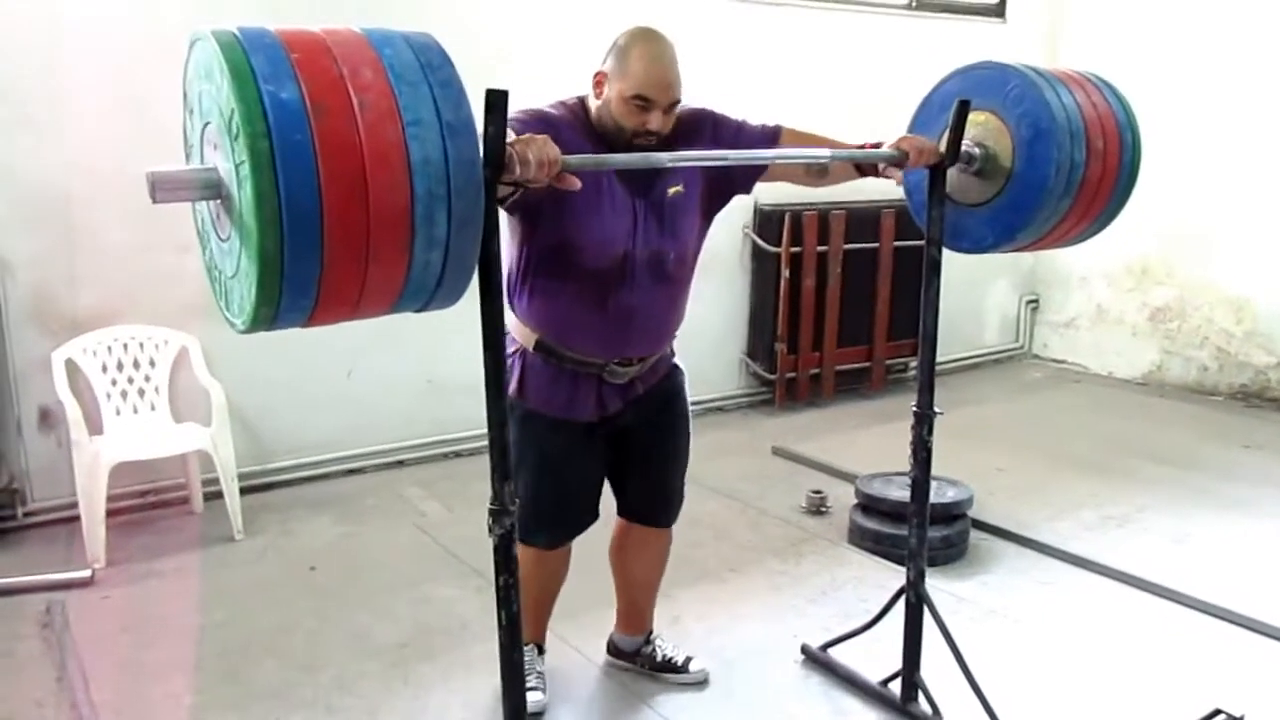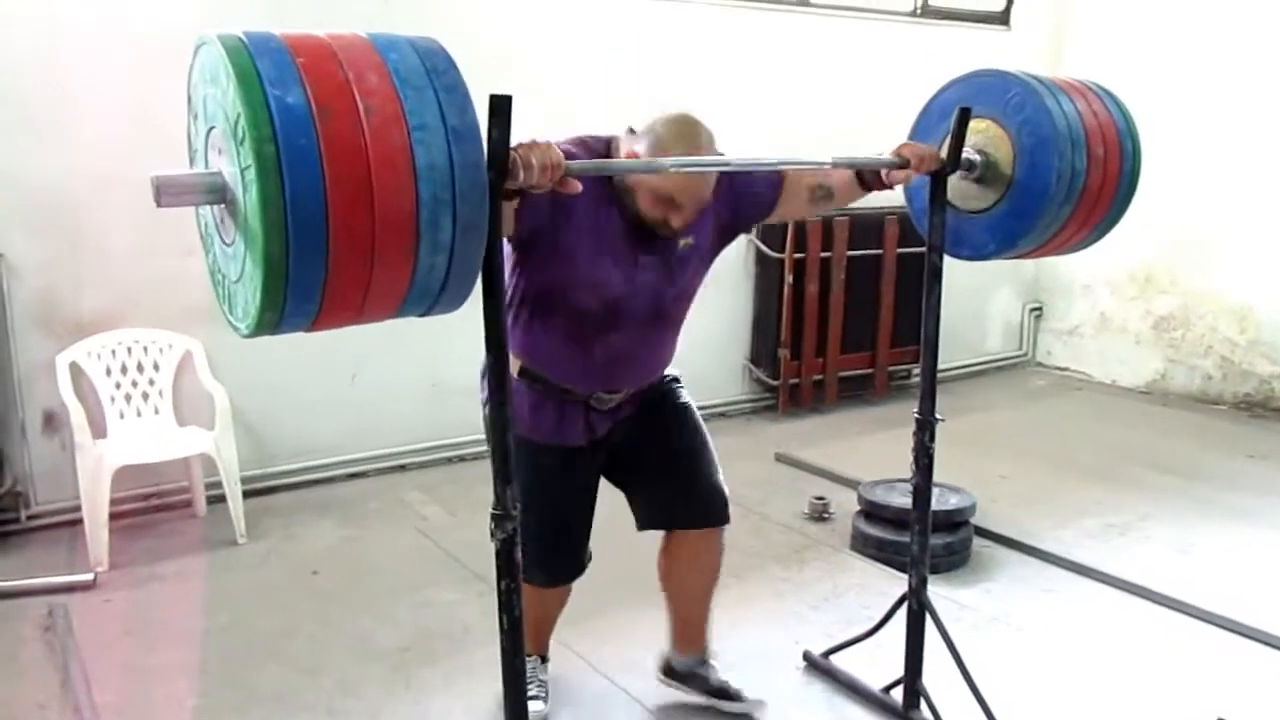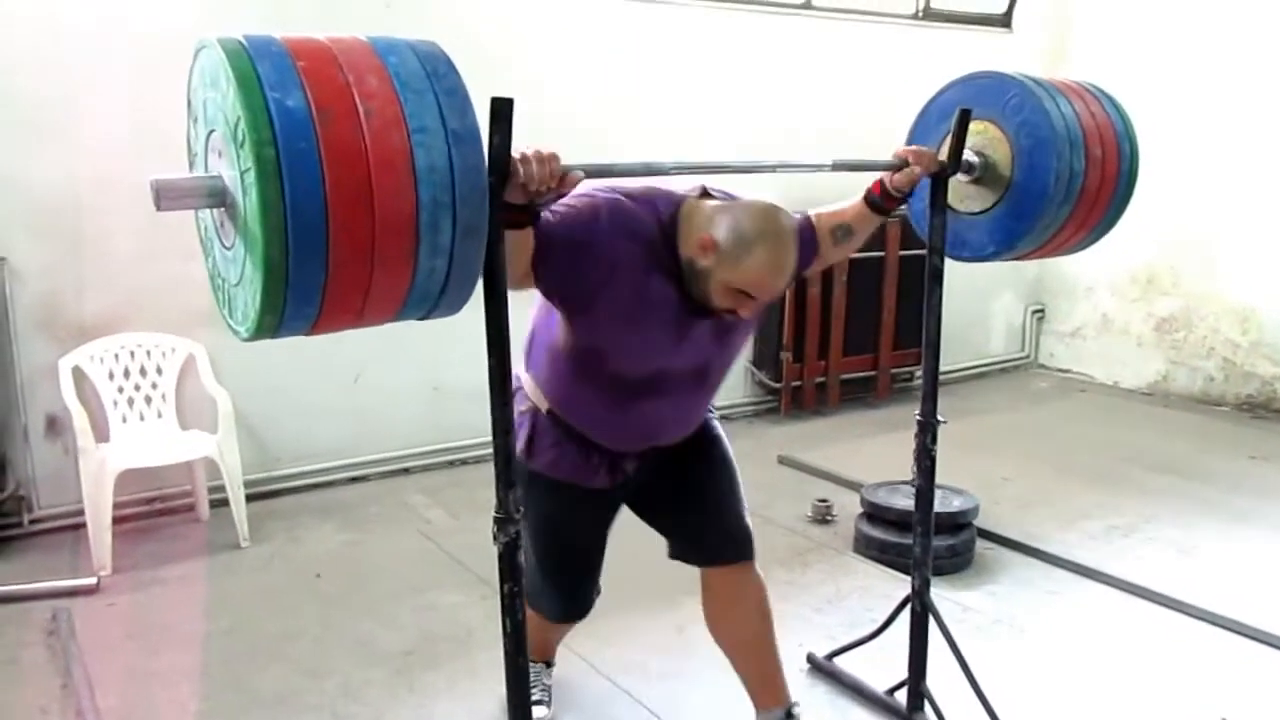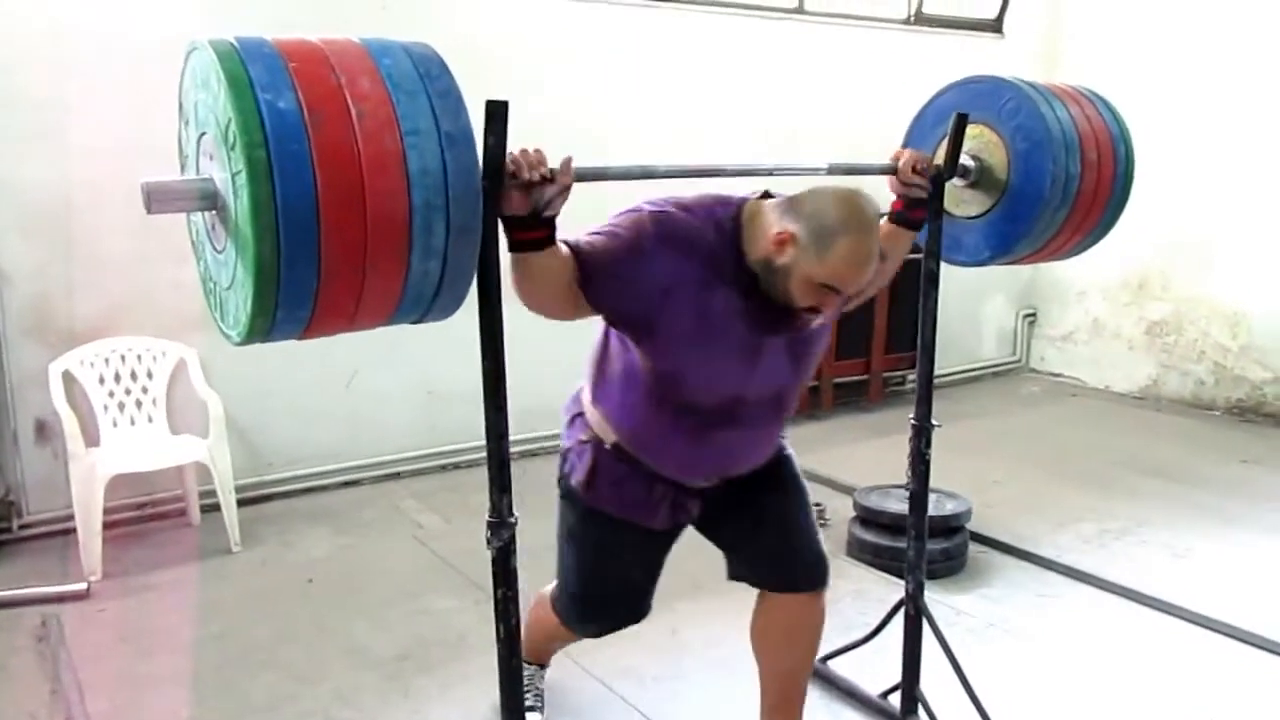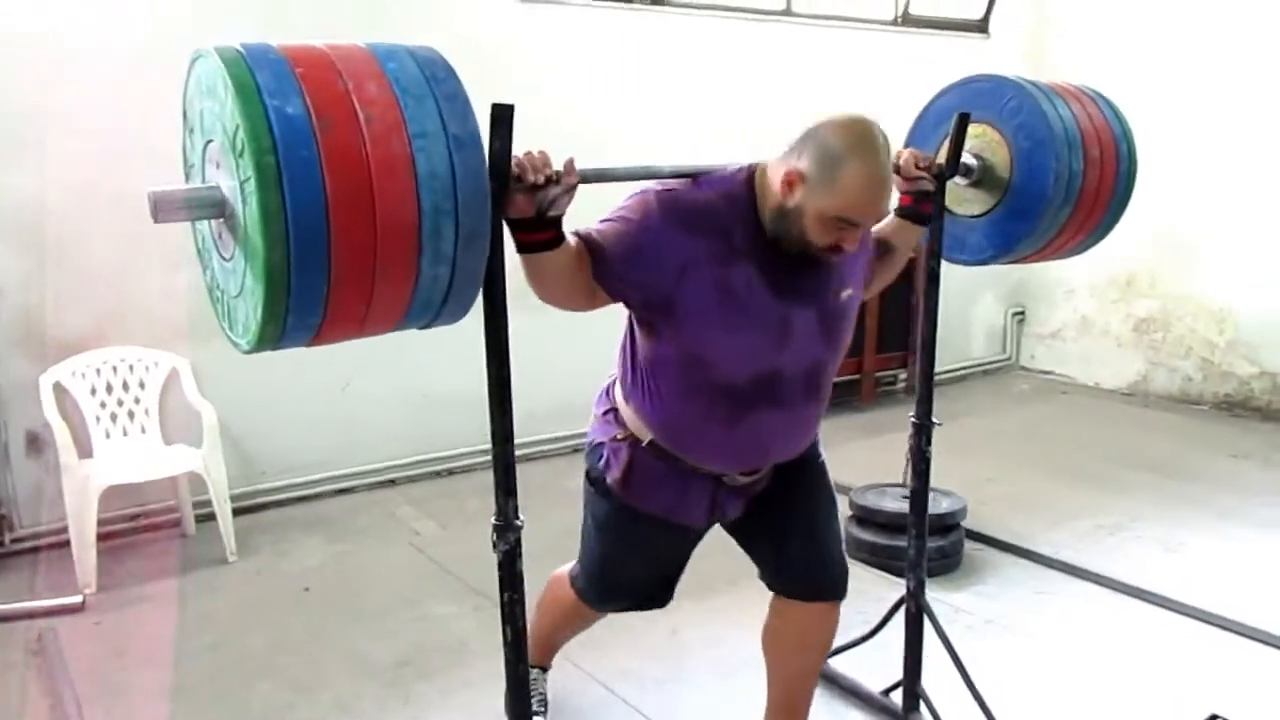
dt=0.2s
person 1, frame 1
left shoulder: (695, 135)
right shoulder: (547, 140)
left elbow: (796, 156)
left wrist: (879, 157)
right wrist: (511, 165)
left hip: (649, 376)
right hip: (552, 378)
left knee: (653, 515)
right knee: (548, 526)
left ankle: (633, 641)
right ankle: (525, 652)
person 1, frame 2
left shoulder: (719, 189)
right shoulder: (557, 186)
left elbow: (799, 189)
left wrist: (880, 175)
right wrist: (513, 186)
left hip: (643, 394)
right hip: (543, 399)
left knee: (701, 517)
right knee: (550, 559)
left ankle: (689, 659)
right ankle: (530, 662)
person 1, frame 3
left shoulder: (766, 240)
right shoulder: (611, 230)
left elbow: (830, 235)
right elbow: (513, 267)
left wrist: (887, 194)
right wrist: (517, 208)
left hip: (678, 433)
right hip: (567, 437)
left knee: (730, 559)
right knee: (561, 594)
right ankle: (534, 664)
person 1, frame 4
left shoulder: (830, 259)
right shoulder: (667, 241)
left elbow: (867, 279)
right elbow: (556, 292)
left wrist: (907, 212)
right wrist: (528, 223)
right hip: (626, 465)
left knee: (800, 579)
right knee: (589, 606)
right ankle: (527, 665)
person 1, frame 5
left shoulder: (843, 226)
right shoulder: (678, 220)
right elbow: (574, 285)
left wrist: (915, 209)
right wrist: (535, 225)
right hip: (655, 462)
left knee: (817, 586)
right knee: (602, 588)
right ankle: (529, 667)
